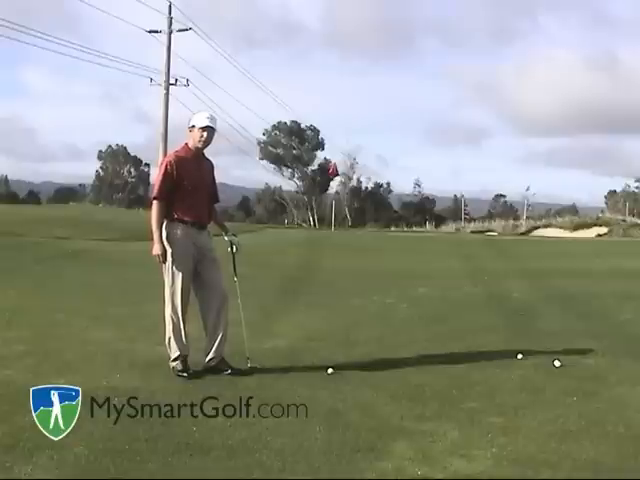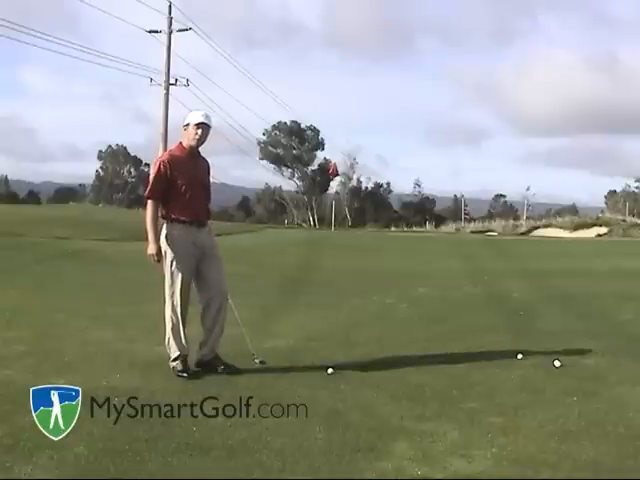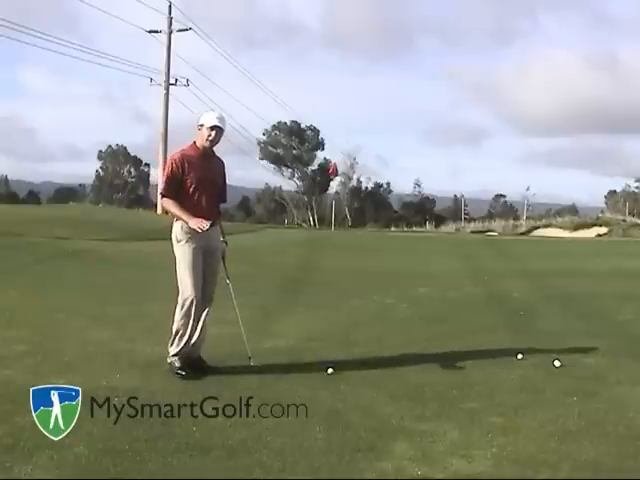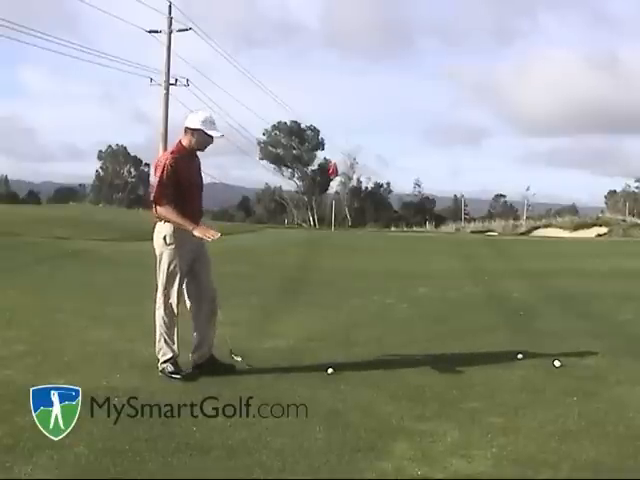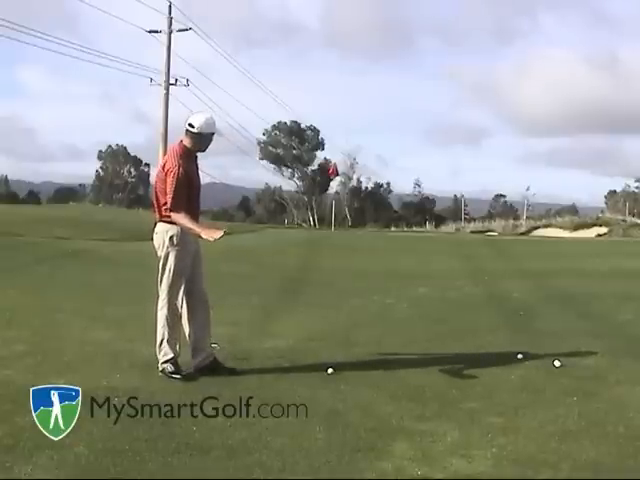
dt=1s
person 1, frame 1
left shoulder: (208, 165)
right shoulder: (173, 161)
right elbow: (158, 202)
left wrist: (225, 231)
right wrist: (157, 240)
left hip: (203, 235)
right hip: (179, 234)
left knee: (217, 296)
right knee: (177, 300)
left ankle: (214, 357)
right ankle: (178, 357)
person 1, frame 2
left shoulder: (204, 163)
right shoulder: (167, 161)
right elbow: (152, 202)
right wrist: (152, 240)
left hip: (204, 233)
right hip: (178, 234)
left knee: (217, 293)
right knee: (177, 299)
left ankle: (208, 354)
right ankle: (178, 357)
person 1, frame 3
left shoulder: (218, 164)
right shoulder: (180, 159)
right elbow: (166, 199)
left wrist: (222, 236)
right wrist: (190, 219)
left hip: (212, 234)
right hip: (187, 232)
left knee: (205, 298)
right knee: (190, 294)
left ankle: (193, 352)
right ankle: (177, 353)
person 1, frame 4
left shoulder: (194, 159)
right shoulder: (169, 161)
right elbow: (162, 207)
right wrist: (194, 228)
left hip: (195, 234)
right hip: (172, 235)
left knee: (206, 297)
right knee: (169, 299)
left ankle: (202, 357)
right ankle: (167, 360)
person 1, frame 5
left shoulder: (186, 156)
right shoulder: (178, 164)
right elbow: (175, 211)
right wrist: (202, 230)
left hip: (186, 235)
right hip: (174, 235)
left knee: (197, 298)
right knee: (171, 298)
left ankle: (204, 358)
right ankle: (167, 360)
